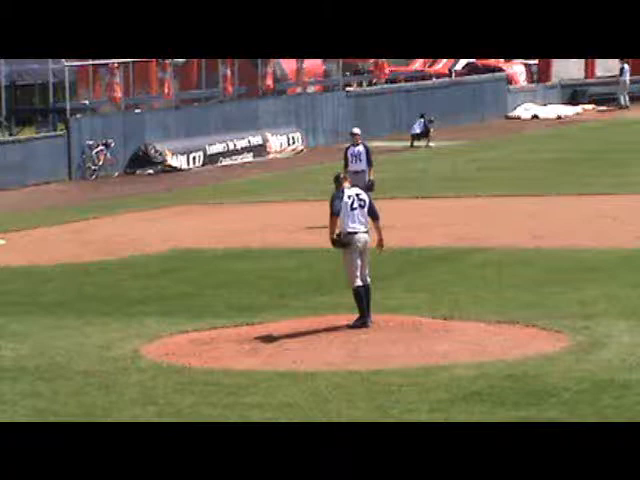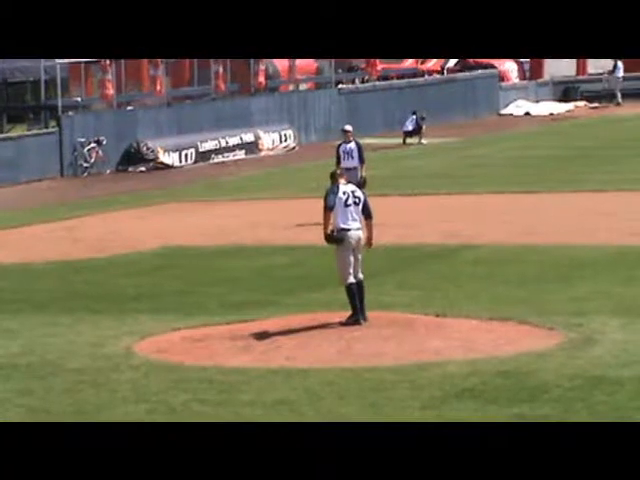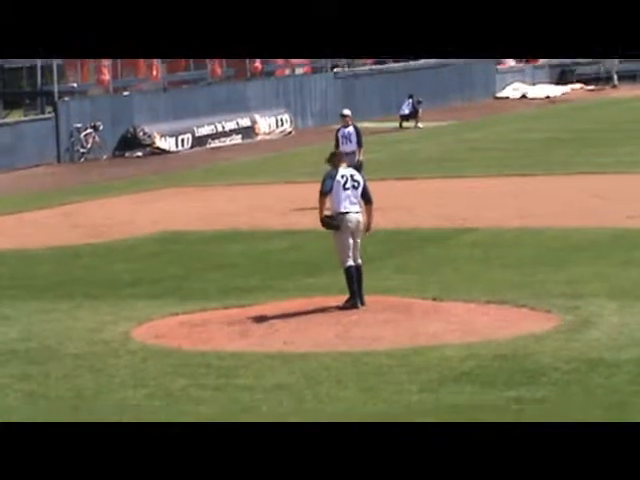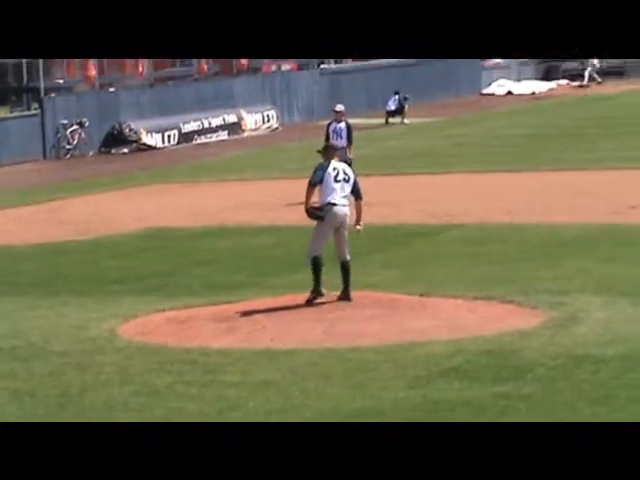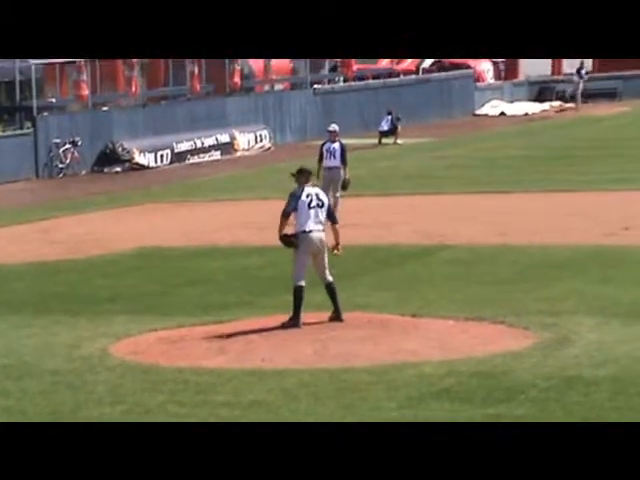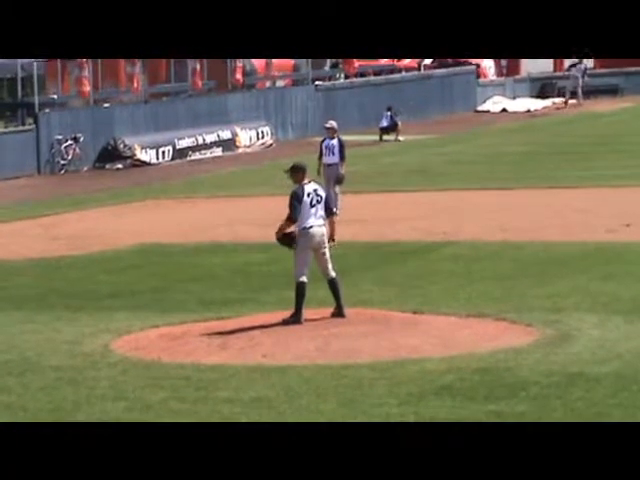
dt=0.5s
person 1, frame 1
left shoulder: (339, 194)
right shoulder: (362, 193)
left elbow: (335, 214)
right elbow: (375, 217)
left wrist: (331, 235)
right wrist: (380, 237)
left hip: (351, 238)
right hip: (365, 236)
left knee: (355, 279)
right knee: (364, 277)
left ankle: (364, 318)
right ankle: (367, 315)
person 1, frame 2
left shoulder: (333, 190)
right shoulder: (358, 191)
left elbow: (328, 209)
right elbow: (368, 216)
left wrist: (326, 230)
right wrist: (369, 236)
left hip: (344, 235)
right hip: (358, 234)
left knee: (347, 277)
right knee: (357, 274)
left ankle: (357, 315)
right ankle: (362, 312)
person 1, frame 3
left shoulder: (332, 174)
right shoulder: (357, 175)
left elbow: (323, 194)
right elbow: (368, 201)
left wrist: (321, 215)
right wrist: (369, 222)
left hip: (343, 218)
right hip: (358, 217)
left knee: (346, 260)
right knee: (356, 258)
left ankle: (354, 299)
right ankle: (359, 296)
person 1, frame 4
left shoulder: (324, 166)
right shoulder: (349, 170)
left elbow: (312, 184)
right elbow: (358, 197)
left wrist: (307, 204)
right wrist: (359, 219)
left hip: (330, 210)
right hip: (345, 211)
left knee: (314, 250)
right knee: (344, 253)
left ankle: (317, 287)
right ankle: (346, 291)
person 1, frame 5
left shoulder: (298, 193)
right shoulder: (322, 194)
left elbow: (286, 213)
right elbow: (334, 221)
left wrist: (280, 232)
right wrist: (337, 243)
left hip: (305, 237)
right hip: (320, 236)
left knee: (299, 278)
right knee: (325, 275)
left ankle: (296, 317)
right ankle: (337, 312)
person 1, frame 6
left shoulder: (297, 192)
right shoulder: (320, 188)
left elbow: (293, 218)
right elbow: (331, 214)
left wrist: (281, 230)
right wrist: (332, 234)
left hip: (306, 234)
right hip: (321, 231)
left knee: (301, 275)
right knee: (329, 271)
left ankle: (298, 314)
right ankle: (339, 307)
